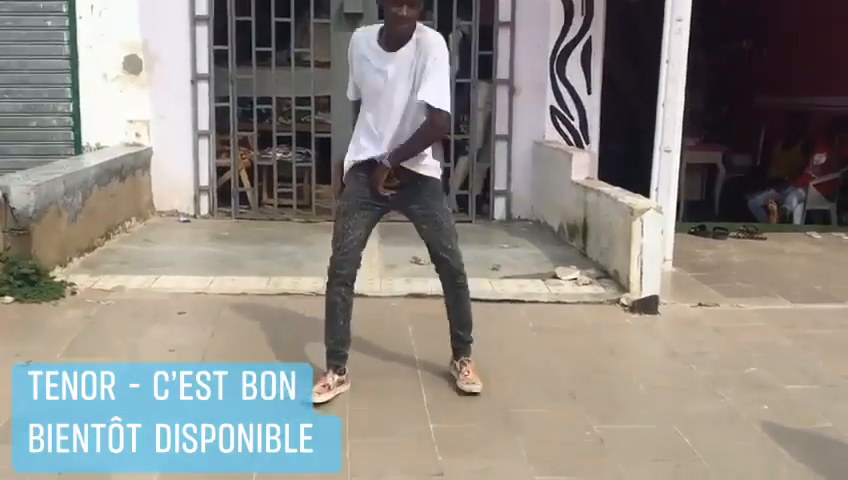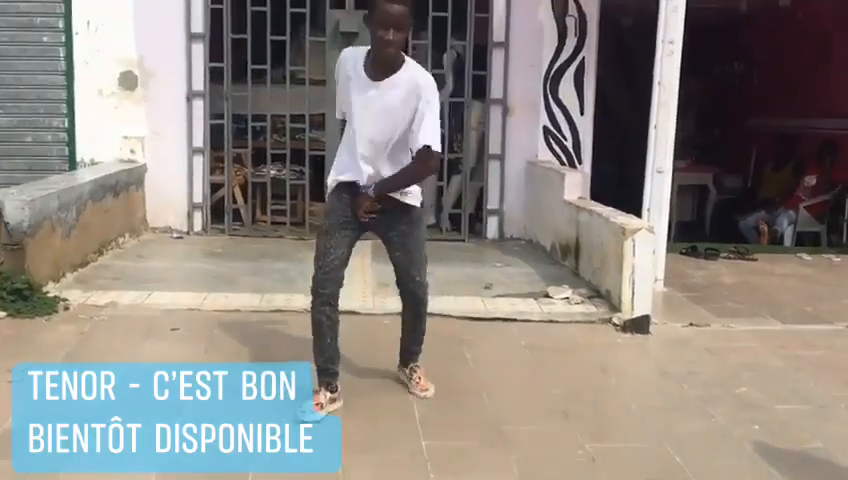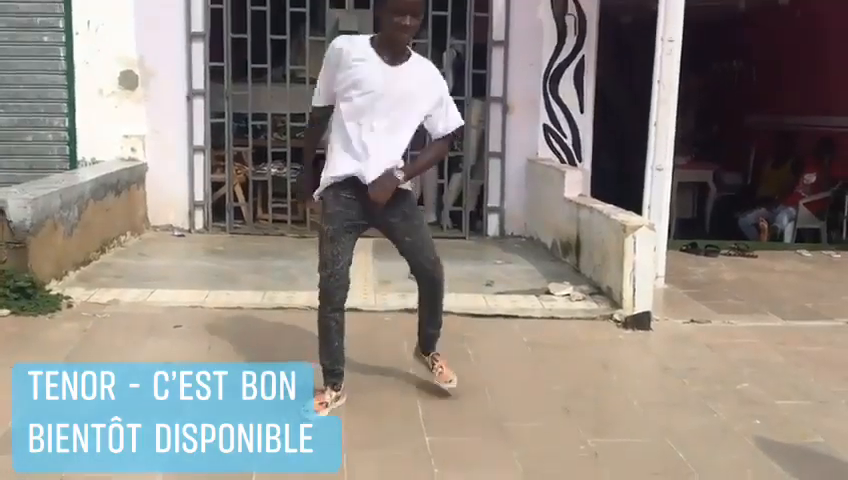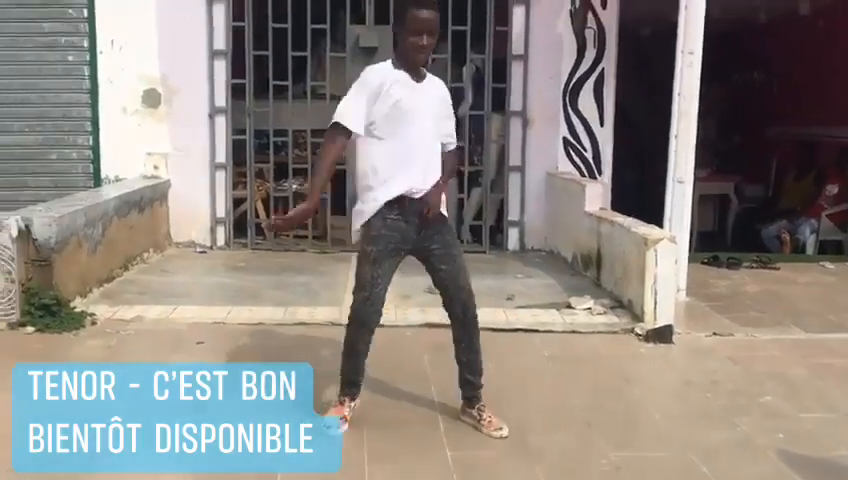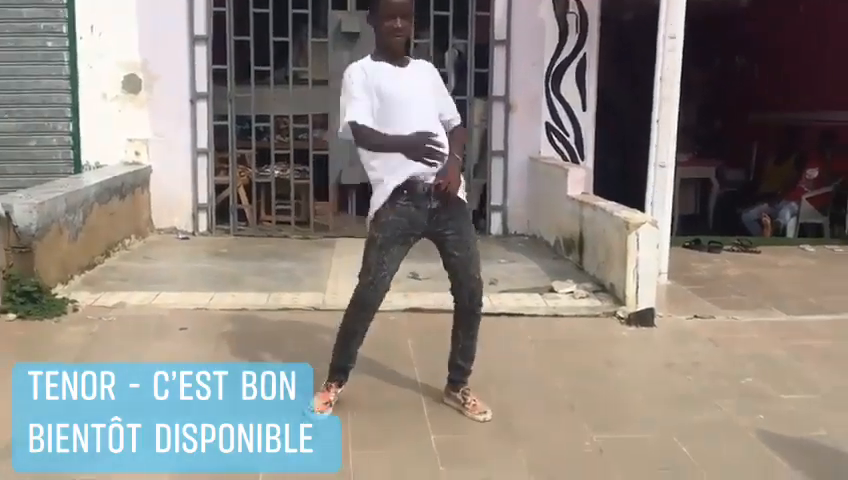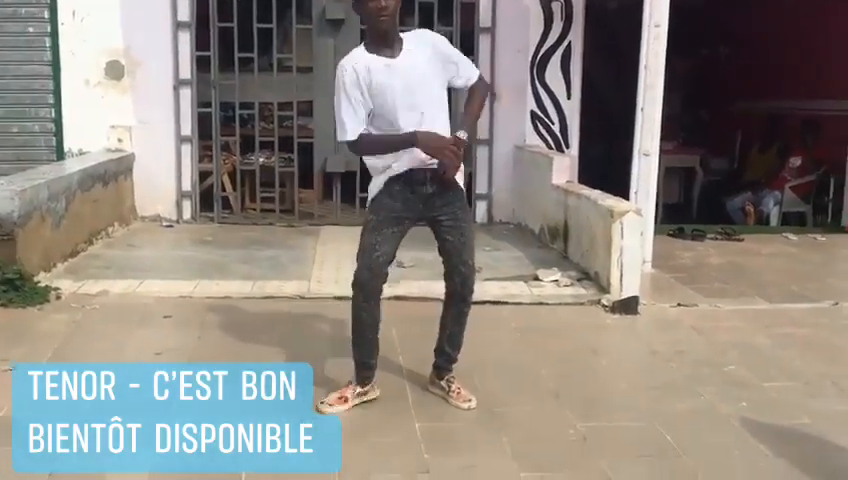
dt=0.2s
person 1, frame 1
left shoulder: (431, 46)
right shoulder: (360, 41)
left elbow: (437, 121)
left wrist: (391, 162)
left hip: (416, 171)
right hip: (364, 170)
left knee: (451, 263)
right knee: (341, 268)
left ankle: (461, 354)
right ankle: (337, 369)
person 1, frame 2
left shoulder: (420, 84)
right shoulder: (347, 62)
left elbow: (429, 158)
left wrist: (377, 191)
left hip: (397, 197)
right hip: (346, 191)
left knee: (415, 290)
right knee: (324, 287)
left ankle: (409, 364)
right ankle: (328, 387)
person 1, frame 3
left shoulder: (427, 74)
right shoulder: (344, 51)
left elbow: (446, 136)
right elbow: (319, 110)
left wrist: (395, 178)
right wrist: (308, 171)
left hip: (392, 189)
right hip: (343, 187)
left knee: (431, 272)
right knee: (333, 287)
left ankle: (427, 351)
right ankle: (333, 386)
person 1, frame 4
left shoulder: (437, 90)
right shoulder: (376, 80)
right elbow: (339, 133)
left wrist: (439, 187)
right wrist: (313, 198)
left hip: (429, 212)
right hip: (384, 213)
left knee: (463, 305)
right knee: (367, 309)
left ankle: (473, 401)
right ankle: (348, 396)
person 1, frame 5
left shoulder: (428, 71)
right shoulder: (360, 73)
left elbow: (455, 128)
right elbow: (358, 132)
left wrist: (454, 161)
right wrist: (405, 145)
left hip: (447, 196)
right hip: (398, 197)
left knee: (470, 291)
right knee: (370, 294)
left ankle: (457, 386)
right ankle: (335, 381)
person 1, frame 6
left shoulder: (429, 44)
right shoulder: (351, 68)
left elbow: (479, 84)
right elbow: (355, 139)
left wrist: (459, 138)
right wrist: (416, 140)
left hip: (444, 182)
right hip: (394, 185)
left knee: (462, 279)
right knee: (367, 279)
left ankle: (442, 374)
right ankle: (363, 381)
